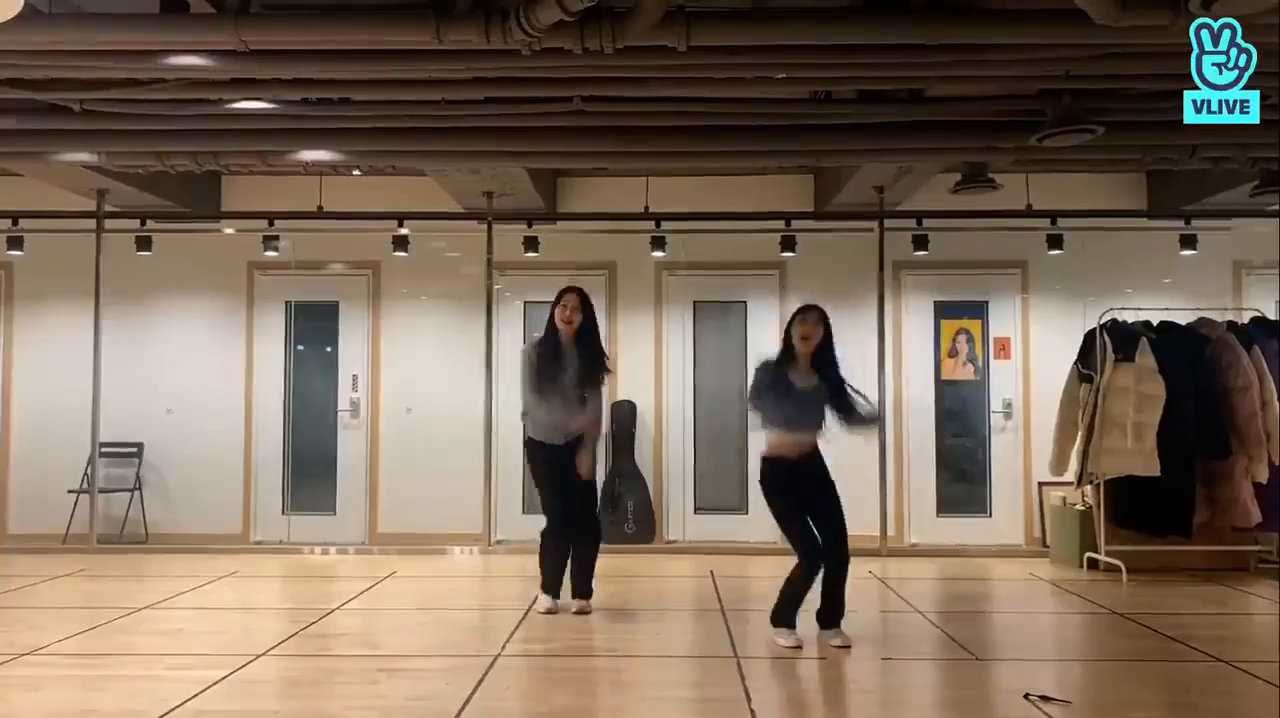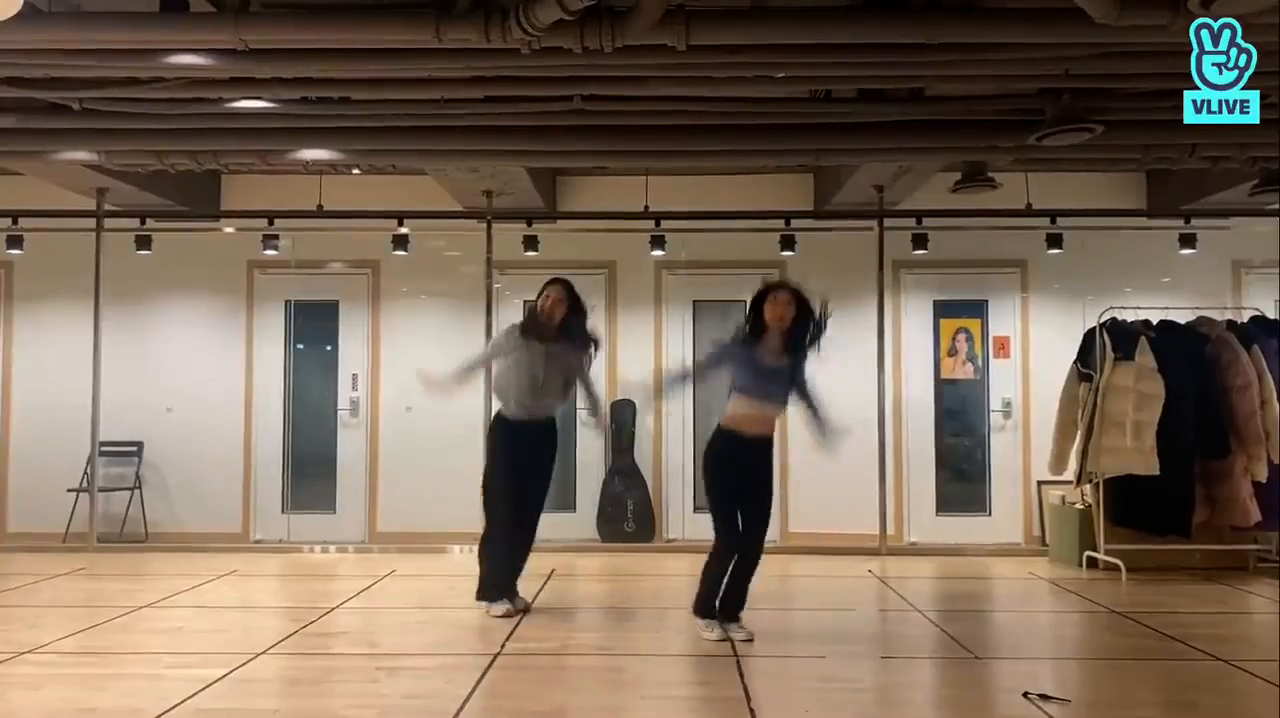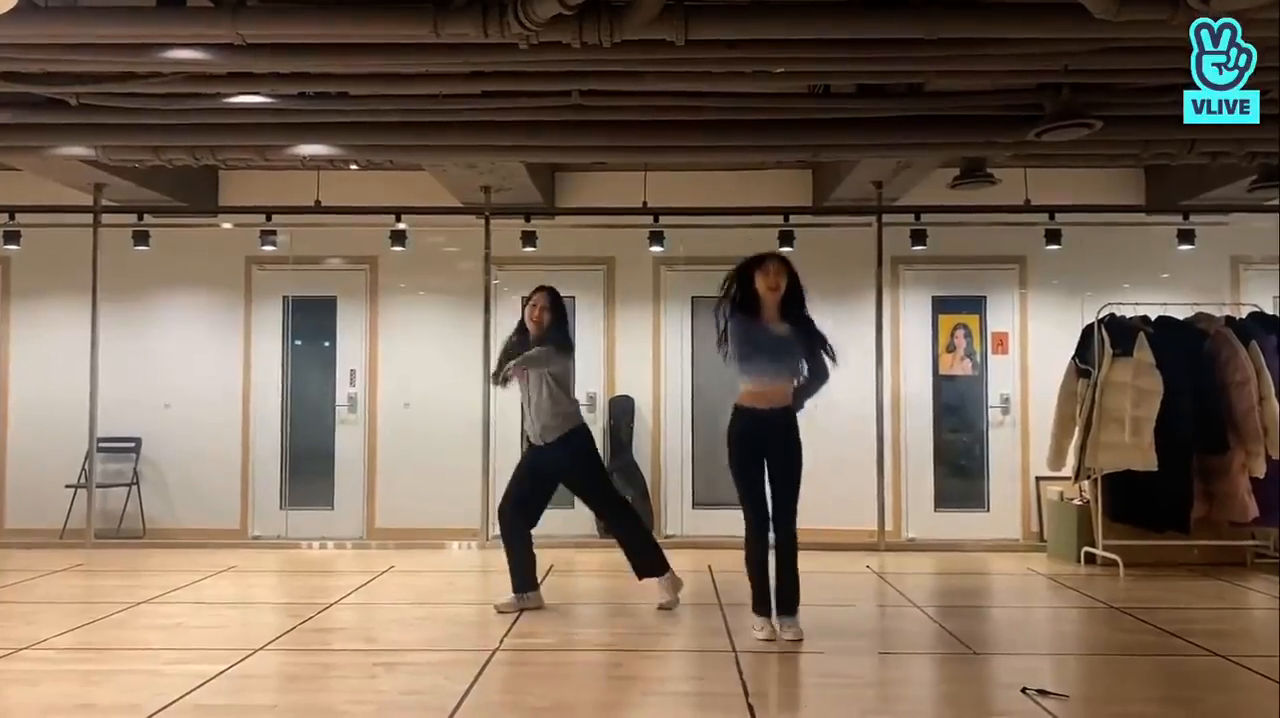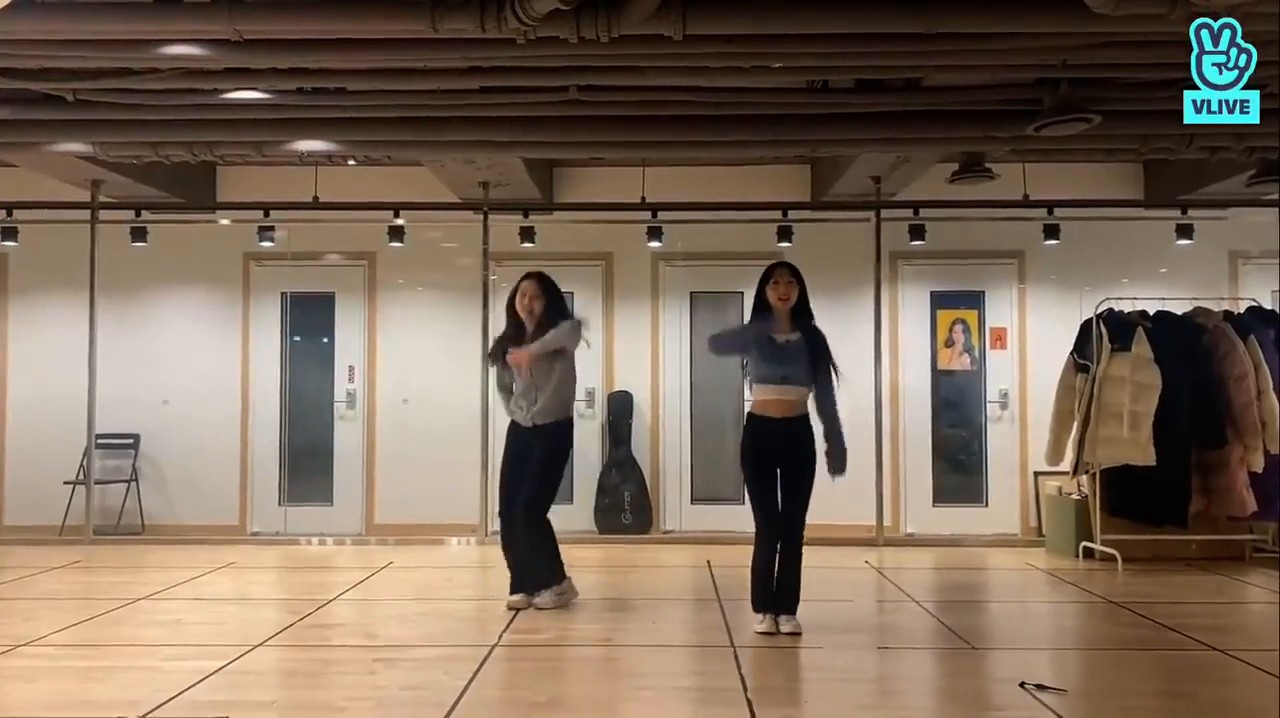
dt=0.5s
person 1, frame 1
left shoulder: (828, 378)
right shoulder: (769, 372)
left elbow: (848, 414)
right elbow: (758, 402)
left wrist: (865, 421)
left hip: (813, 467)
right hip: (778, 471)
left knee: (838, 549)
right knee: (812, 555)
left ankle: (830, 622)
right ankle: (782, 621)
person 1, frame 2
left shoulder: (793, 359)
right shoulder: (739, 348)
left elbow: (802, 392)
right elbow: (700, 369)
left wrist: (820, 423)
right wrist: (662, 389)
left hip: (760, 453)
right hip: (725, 449)
left knee: (753, 543)
right knee: (728, 538)
left ankle: (730, 613)
right ankle: (705, 612)
person 1, frame 3
left shoulder: (800, 328)
right shoulder: (740, 326)
left elbow: (819, 373)
right elbow: (744, 363)
left wrist: (797, 394)
right wrist: (782, 368)
left hip: (784, 427)
right hip: (748, 427)
left knee: (785, 523)
right knee: (757, 521)
left ankle: (787, 612)
right ankle: (762, 613)
person 1, frame 4
left shoulder: (812, 338)
right shoulder: (751, 337)
left elbow: (824, 396)
right elbow: (716, 345)
left wrist: (835, 444)
right wrist: (757, 330)
left hip: (798, 435)
right hip: (759, 433)
left knee: (793, 527)
right knee: (767, 526)
left ankle: (786, 609)
right ankle: (764, 609)
person 2, frame 1
left shoulder: (589, 358)
right shoulder: (535, 351)
left elbow: (594, 409)
right elbow: (531, 398)
left wrist: (589, 450)
right wrist: (568, 418)
left hip: (577, 445)
right hip: (541, 445)
left knee: (586, 522)
right knee: (558, 519)
left ankle: (581, 592)
right ankle: (549, 590)
person 2, frame 2
left shoulder: (572, 349)
right shoulder: (515, 335)
left elbow: (585, 385)
right elbow: (482, 360)
left wrist: (599, 416)
right wrist: (445, 381)
left hip: (542, 434)
right hip: (508, 428)
left knee: (526, 515)
right knee: (502, 510)
left ankle: (507, 589)
right ankle: (493, 593)
person 2, frame 3
left shoulder: (556, 348)
right shoulder: (517, 348)
left elbow: (538, 360)
left wrist: (521, 365)
left hip: (572, 444)
right hip: (538, 449)
left knee: (612, 509)
right knee: (511, 512)
left ankle: (664, 575)
right ankle: (526, 591)
person 2, frame 4
left shoulder: (560, 336)
right shoulder: (508, 341)
left elbow: (572, 331)
left wrist: (533, 351)
right wrist: (516, 414)
left hip: (553, 431)
right hip: (520, 431)
left knee: (529, 508)
right knee: (510, 511)
left ankle: (557, 583)
right ankle: (527, 586)
